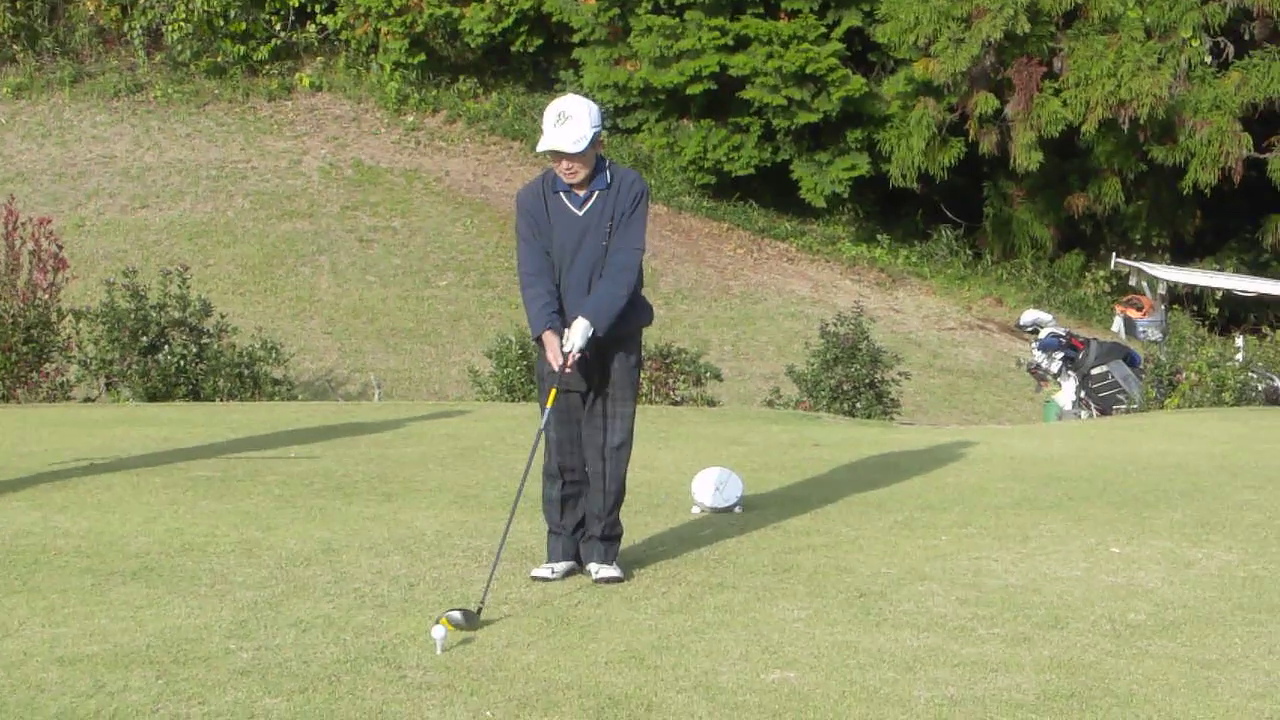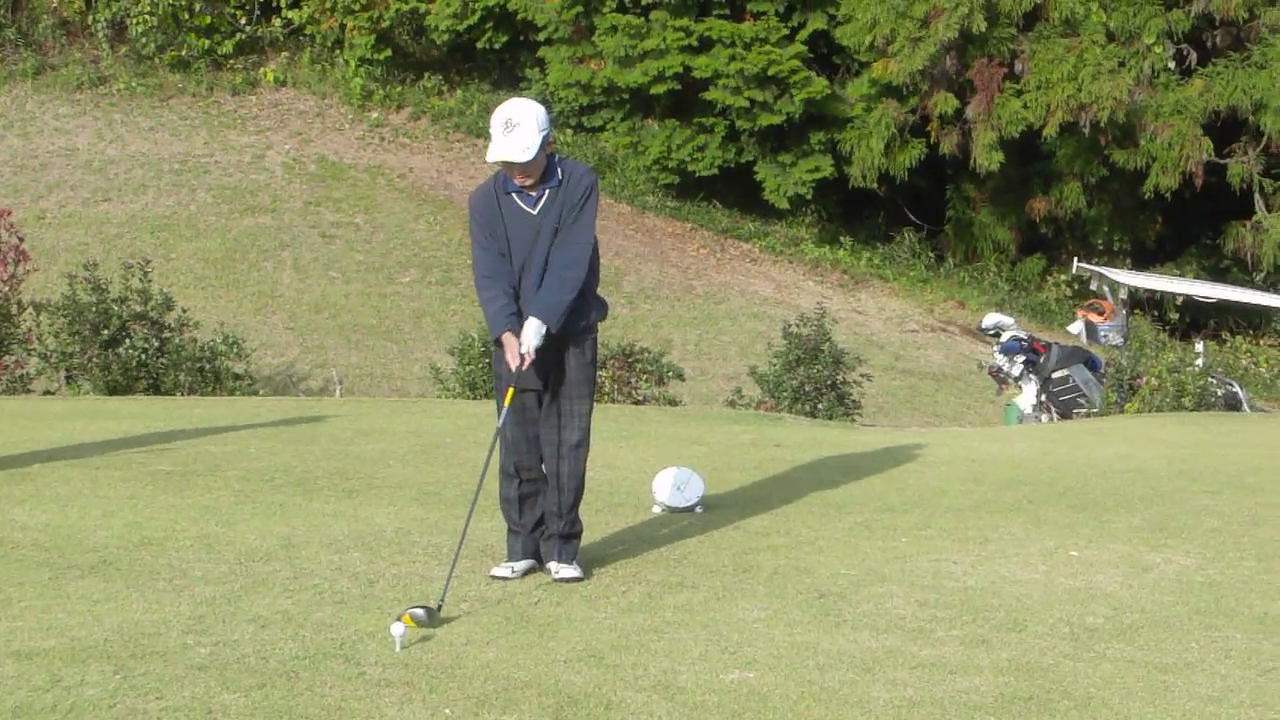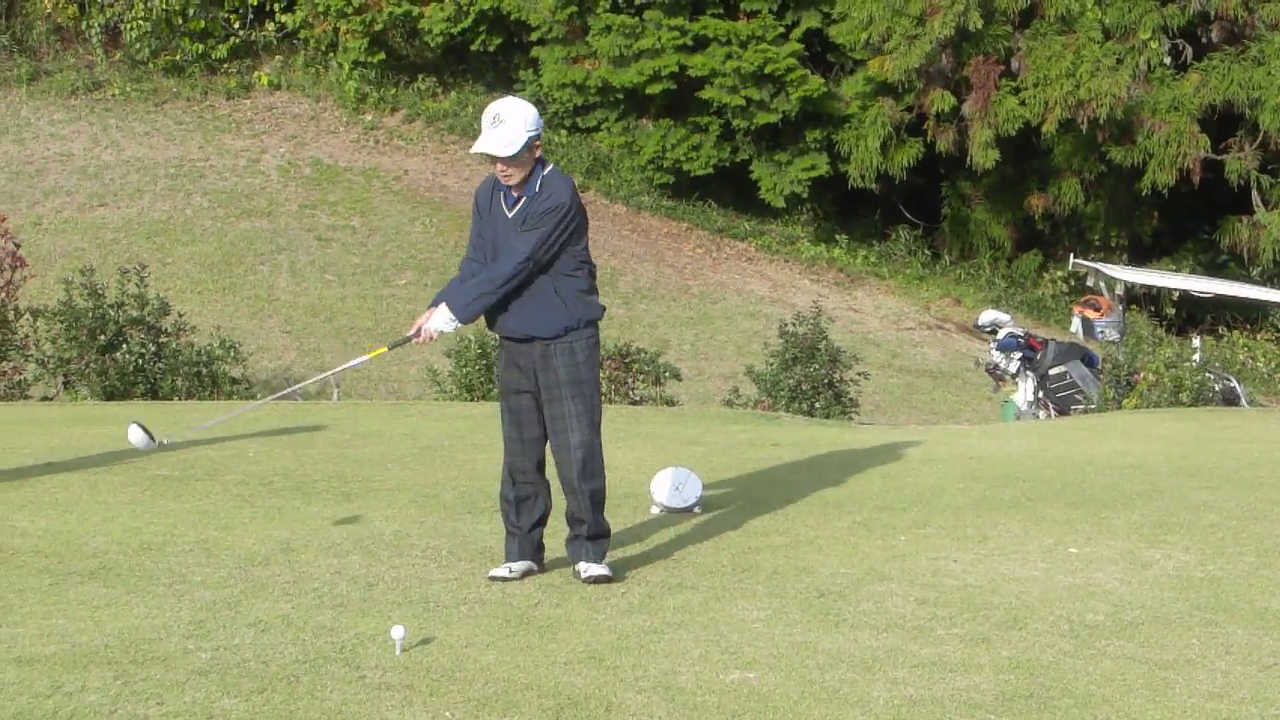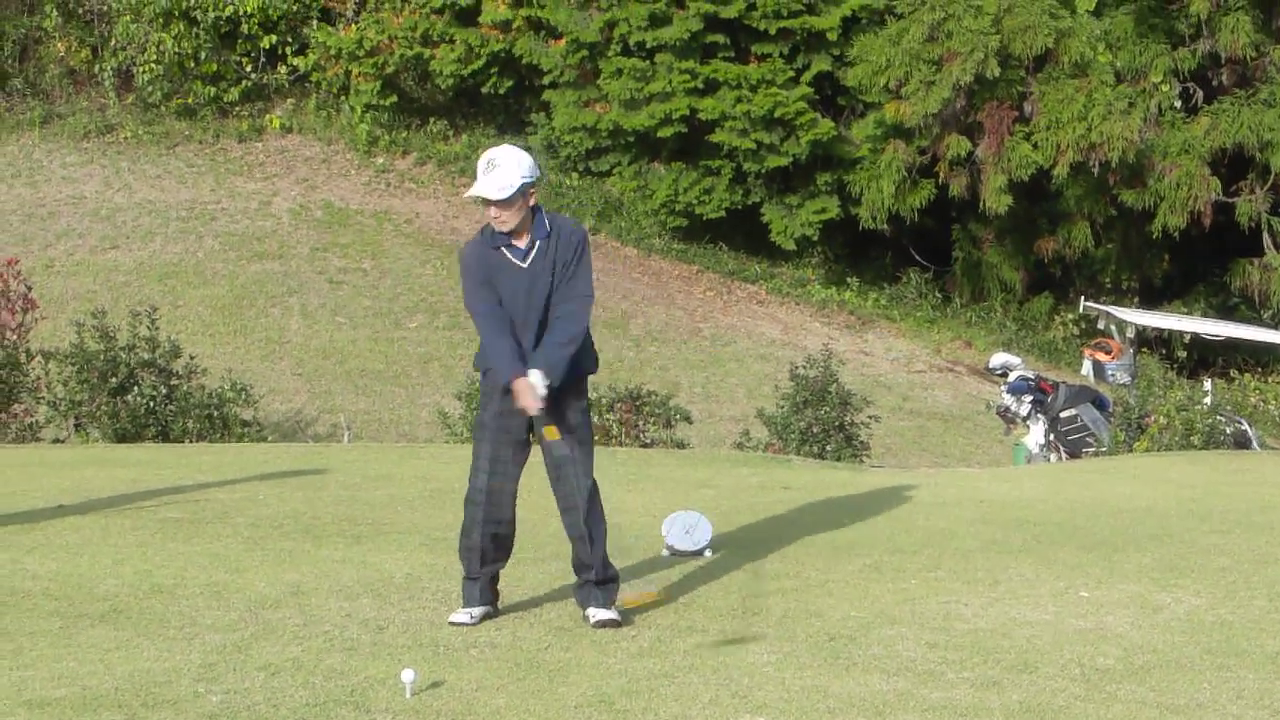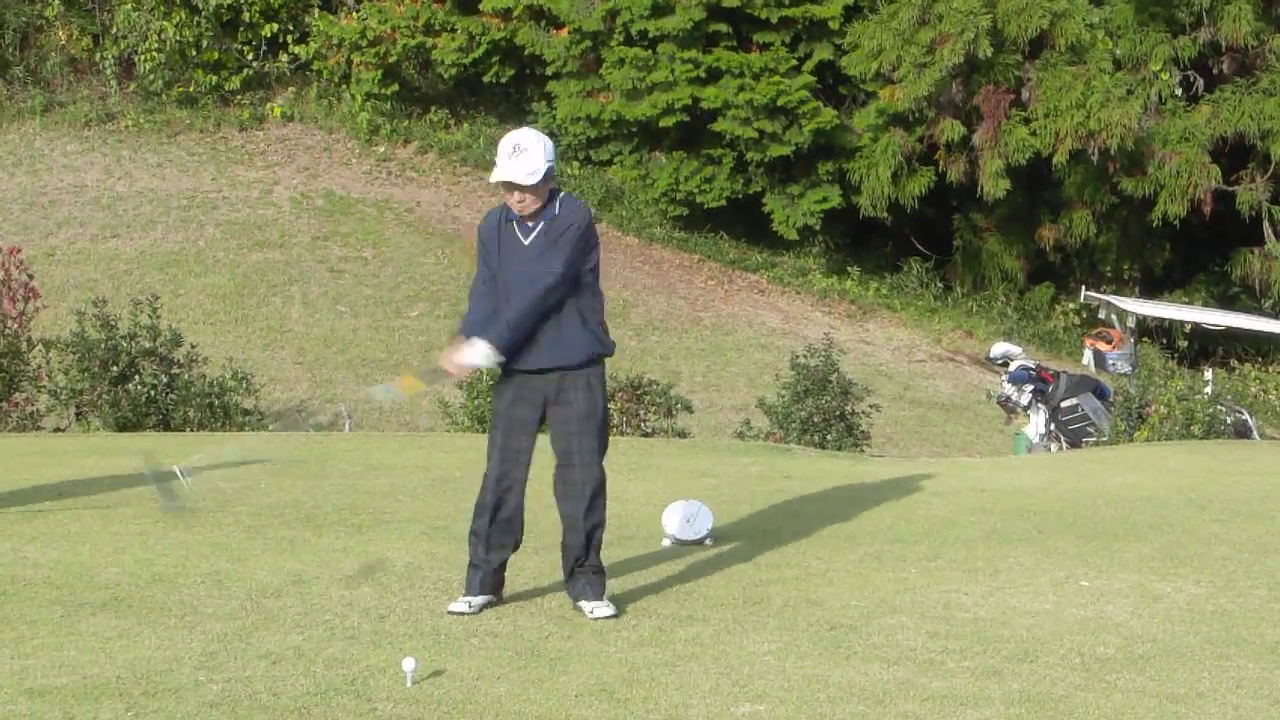
dt=1s
person 1, frame 1
left shoulder: (629, 189)
right shoulder: (533, 198)
left elbow: (624, 266)
right elbow: (534, 273)
left wrist: (588, 322)
right wrist: (548, 332)
left hip: (616, 339)
right hip: (558, 341)
left knee: (609, 449)
right knee: (562, 450)
left ankle: (600, 548)
right ankle: (563, 548)
person 1, frame 2
left shoulder: (579, 183)
right shoulder: (485, 199)
left elbow: (571, 262)
right elbow: (490, 274)
left wrist: (540, 323)
right wrist: (507, 332)
left hip: (572, 335)
right hip: (514, 338)
left knee: (567, 446)
right knee: (518, 448)
left ankle: (560, 547)
right ankle: (523, 546)
person 1, frame 3
left shoulder: (558, 196)
right shoulder: (488, 194)
left elbow: (512, 268)
right elbow: (477, 263)
left wrist: (449, 314)
right wrist: (439, 305)
left hip: (567, 339)
right hip: (515, 340)
left knee: (577, 446)
right knee: (520, 451)
left ankle: (589, 548)
right ankle: (523, 549)
person 1, frame 4
left shoulder: (568, 238)
right shoulder: (477, 253)
left elbow: (571, 317)
right elbow: (491, 327)
left wrist: (542, 378)
right wrist: (516, 379)
left hip: (561, 387)
right hip: (504, 388)
left knee: (578, 491)
right knee: (487, 491)
left ankle: (596, 593)
right ankle: (479, 593)
person 1, frame 5
left shoulder: (573, 219)
right shoulder: (493, 227)
left elbow: (536, 292)
right elbow: (489, 294)
left wrist: (485, 345)
right wrist: (469, 342)
left hip: (577, 375)
right hip: (519, 375)
left knee: (582, 481)
right knee: (501, 480)
left ankle: (586, 584)
right ankle: (484, 582)
